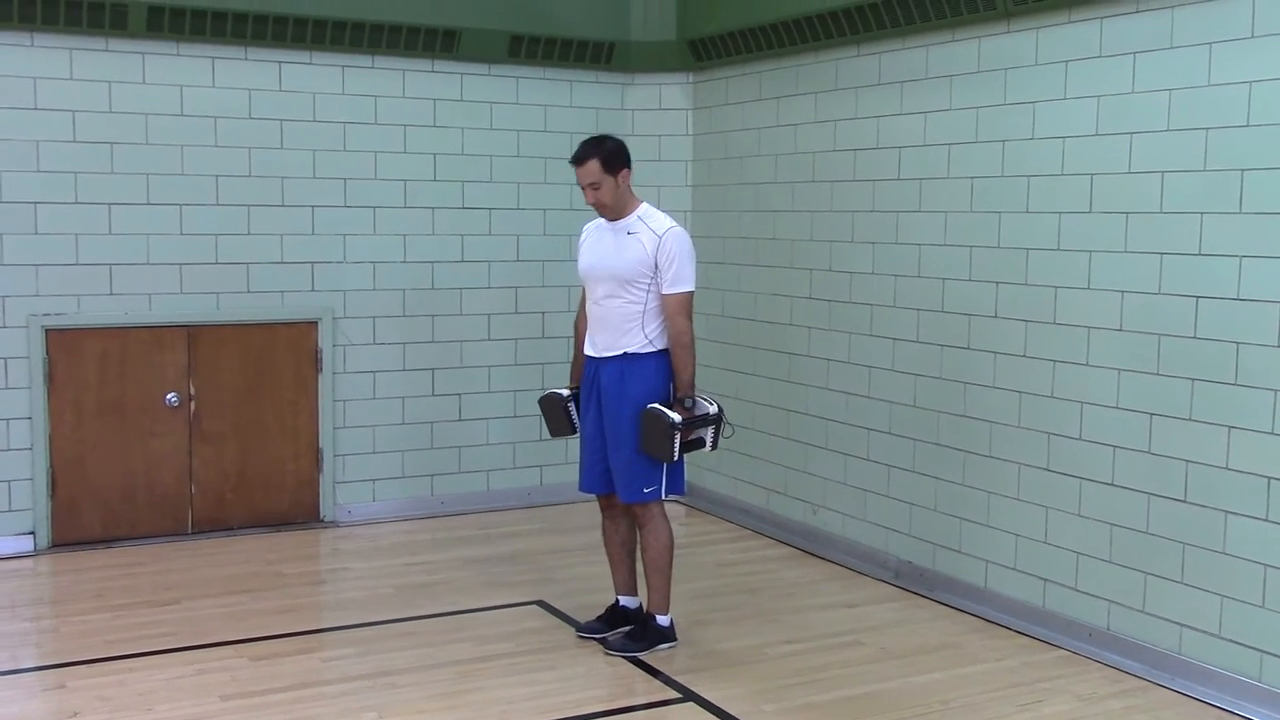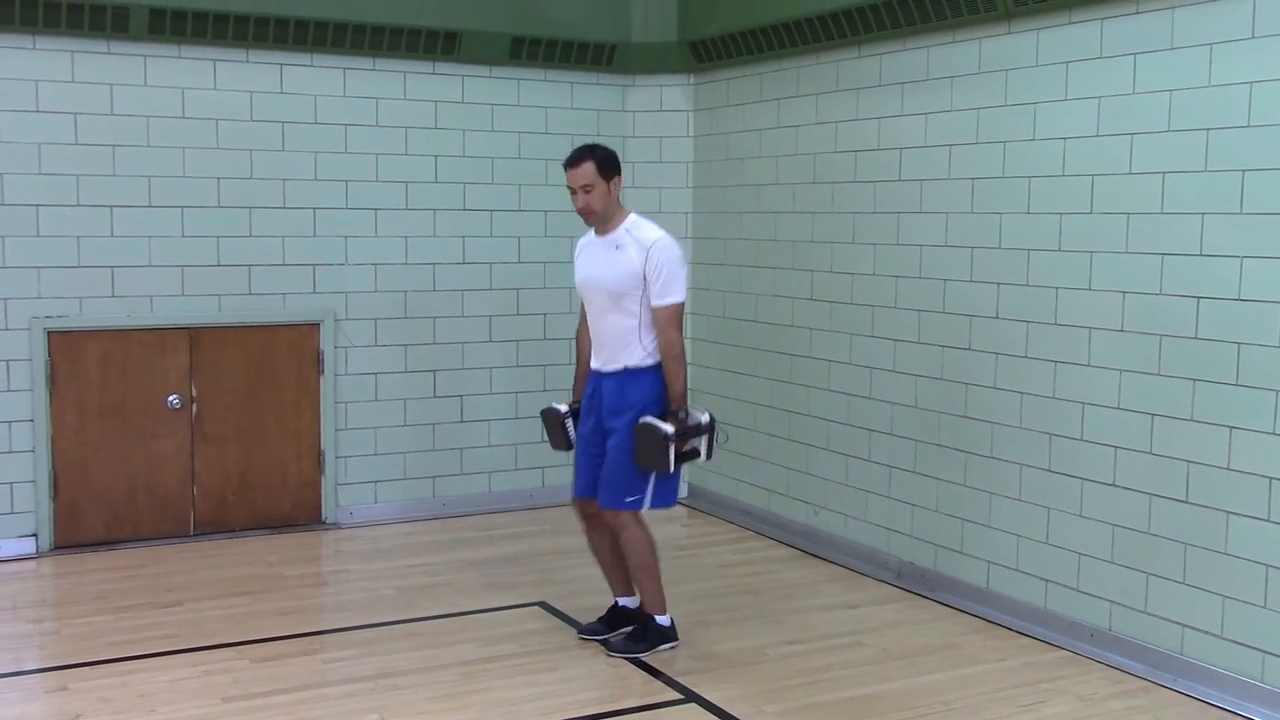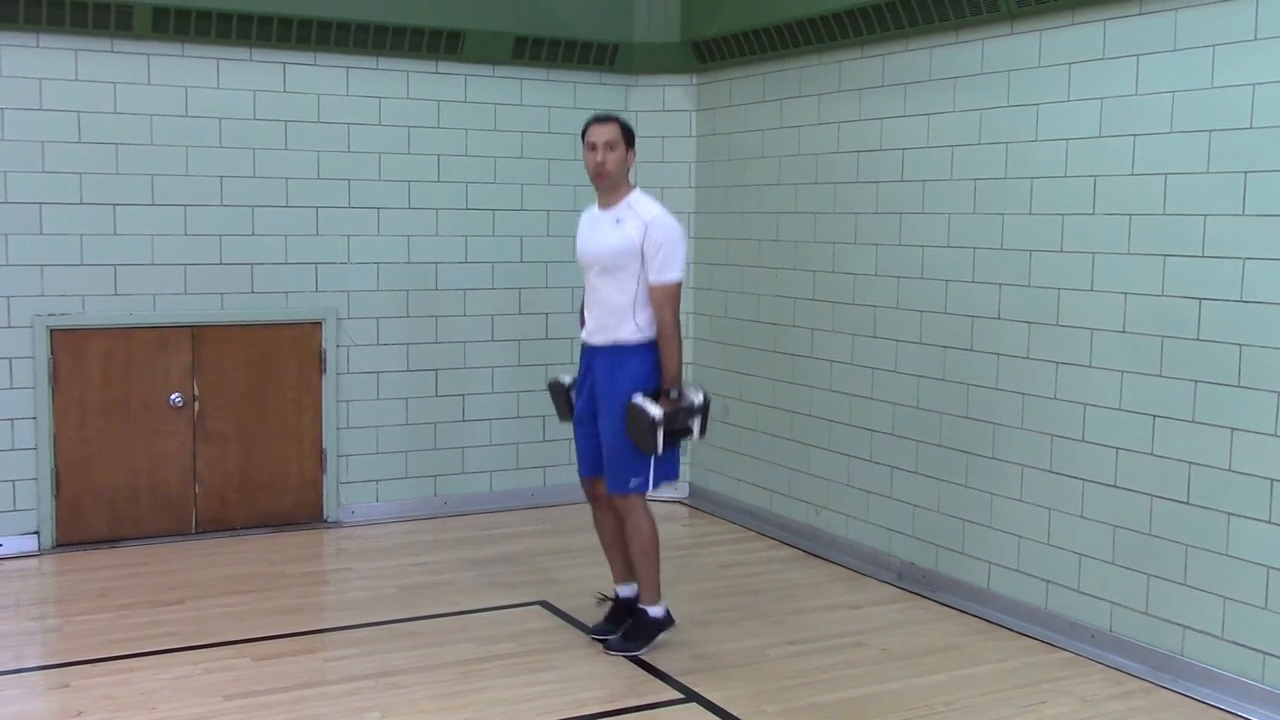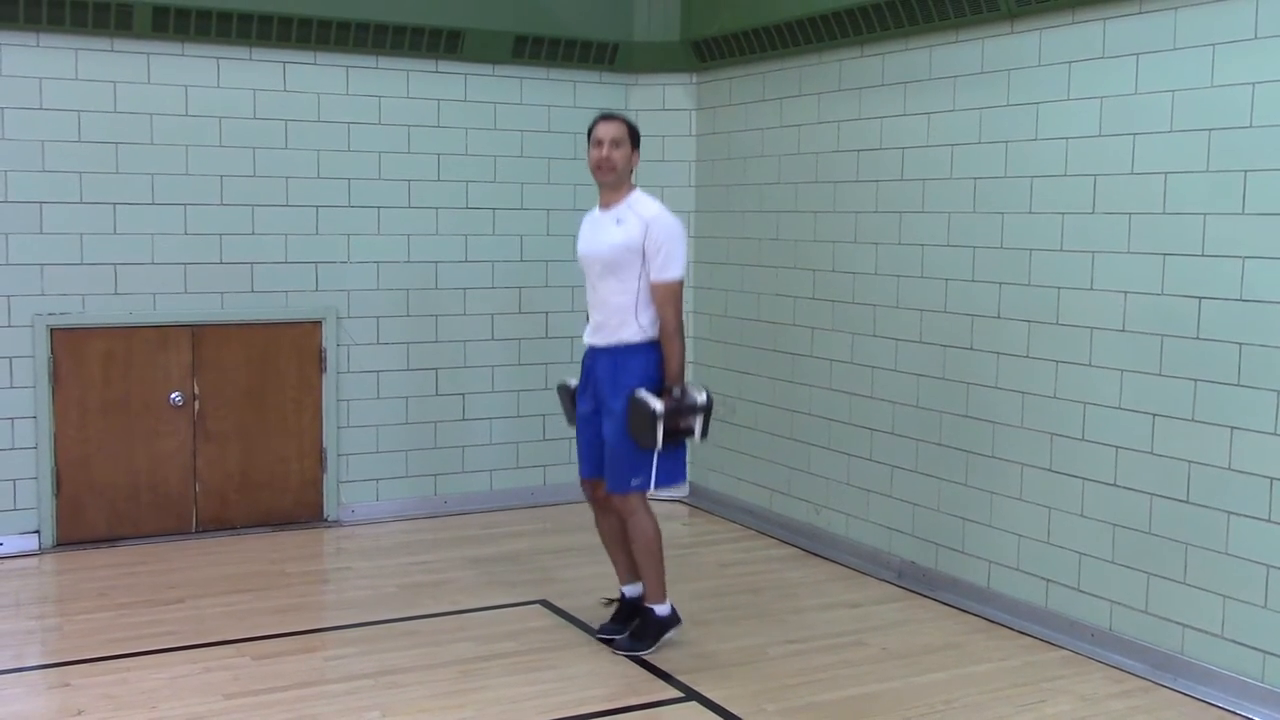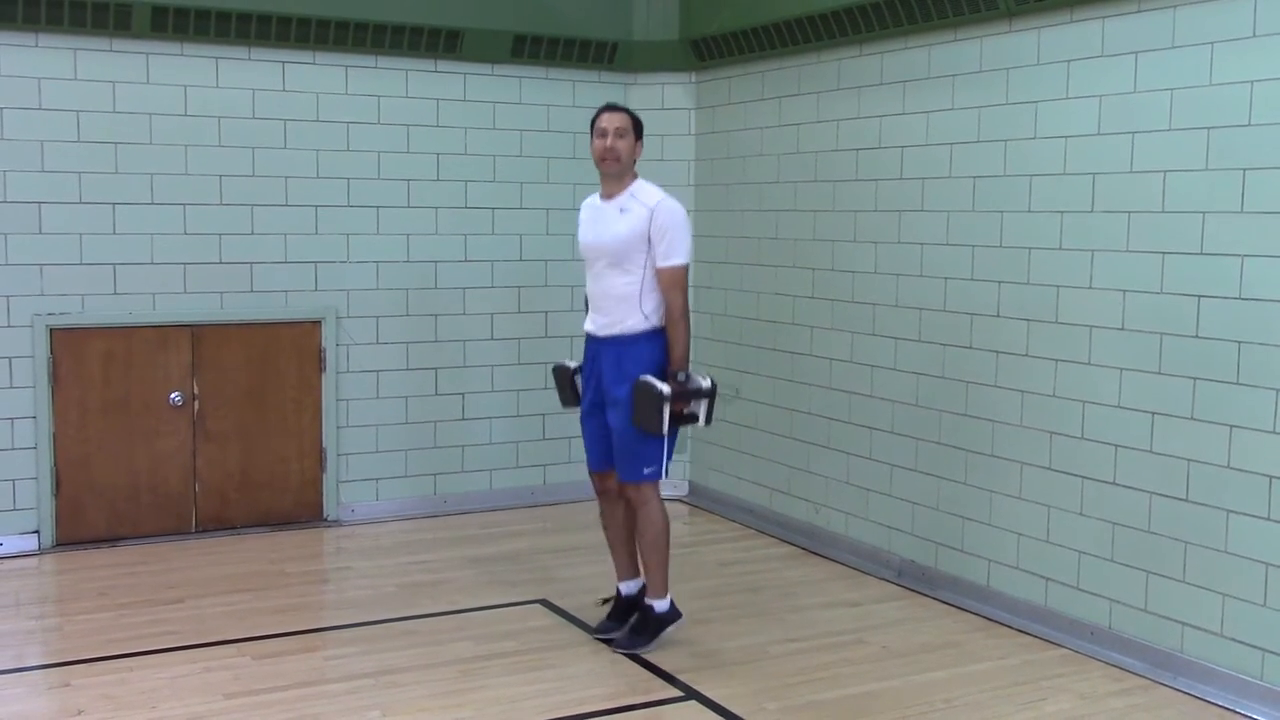
dt=0.4s
person 1, frame 1
left shoulder: (664, 236)
right shoulder: (591, 234)
left elbow: (679, 325)
left wrist: (684, 399)
right wrist: (575, 379)
left hip: (640, 375)
right hip: (597, 375)
left knee: (644, 504)
right knee: (610, 499)
left ankle: (659, 621)
right ankle: (625, 605)
person 1, frame 2
left shoulder: (654, 247)
right shoulder: (584, 247)
left elbow: (671, 337)
left wrist: (678, 413)
right wrist: (578, 395)
left hip: (640, 389)
right hip: (601, 388)
left knee: (619, 513)
right knee: (589, 508)
left ankle: (659, 621)
right ankle: (627, 604)
person 1, frame 3
left shoulder: (653, 222)
right shoulder: (587, 220)
left elbow: (667, 314)
left wrist: (670, 392)
left hip: (634, 367)
right hip: (594, 364)
left knee: (626, 494)
right knee: (597, 487)
left ankle: (653, 612)
right ankle: (627, 596)
person 1, frame 4
left shoulder: (654, 221)
right shoulder: (590, 221)
left elbow: (669, 313)
left wrist: (672, 391)
left hip: (637, 368)
right hip: (596, 365)
left knee: (627, 496)
right knee: (597, 491)
left ankle: (659, 610)
right ankle: (632, 596)
person 1, frame 5
left shoulder: (659, 209)
right shoulder: (589, 209)
left elbow: (674, 299)
left wrist: (677, 373)
left hip: (640, 355)
right hip: (599, 354)
left knee: (638, 484)
right knee: (605, 480)
left ankle: (658, 605)
right ankle: (628, 594)
